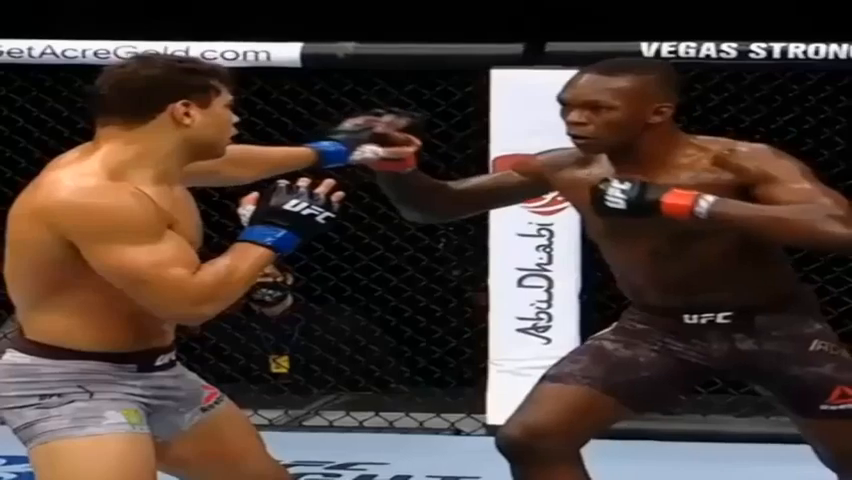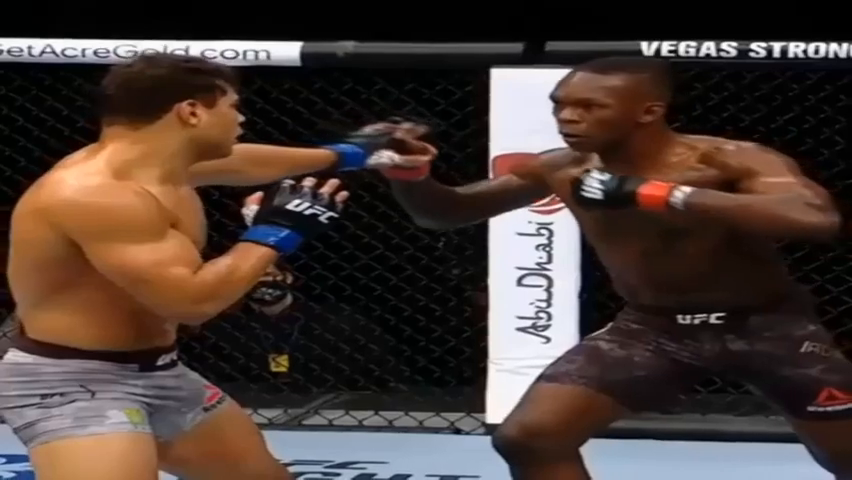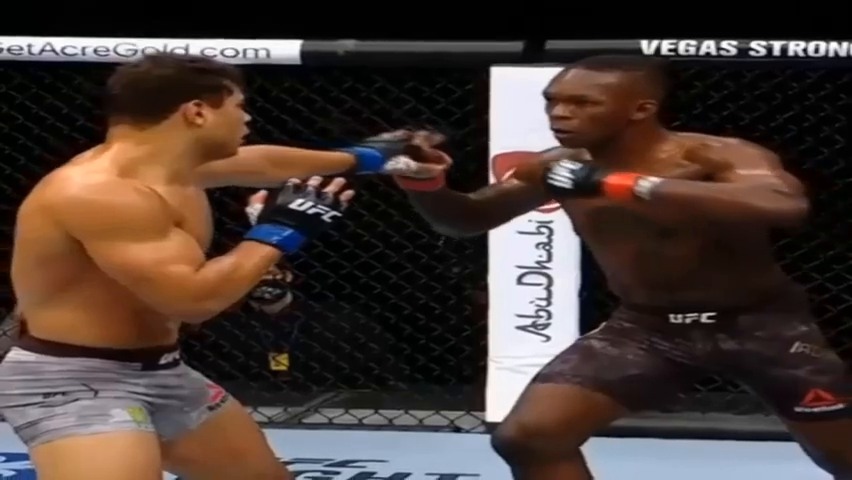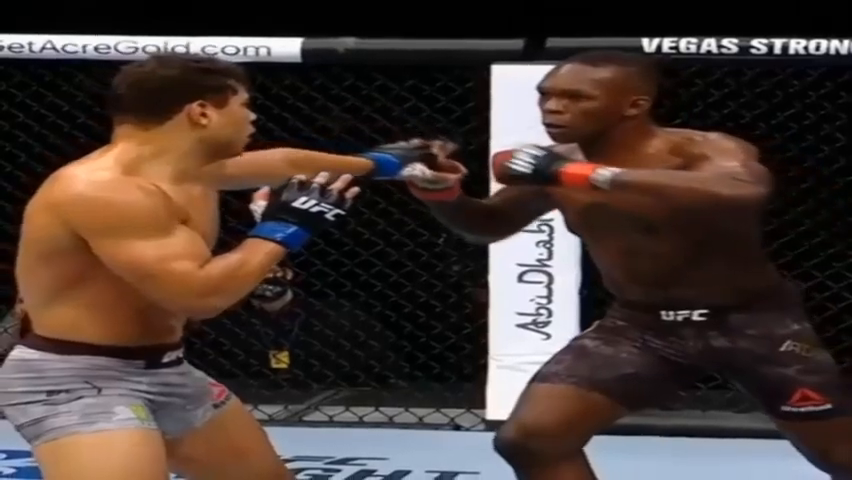
dt=0.4s
person 1, frame 1
left shoulder: (743, 163)
right shoulder: (566, 170)
right elbow: (435, 207)
left wrist: (680, 202)
right wrist: (395, 167)
right hip: (654, 326)
right knee: (528, 439)
person 1, frame 2
left shoulder: (733, 160)
right shoulder: (560, 170)
right elbow: (446, 213)
left wrist: (655, 193)
right wrist: (409, 175)
right hip: (649, 326)
right knee: (526, 438)
person 1, frame 3
left shoulder: (720, 156)
right shoulder: (558, 168)
left elbow: (786, 205)
right elbow: (466, 220)
left wrist: (620, 184)
right wrist: (423, 182)
left hip: (759, 322)
right hip: (643, 326)
right knee: (525, 438)
person 1, frame 4
left shoulder: (708, 150)
right shoulder: (556, 165)
left elbow: (744, 190)
right elbow: (488, 226)
left wrist: (587, 175)
right wrist: (439, 190)
left hip: (752, 320)
right hip: (637, 323)
right knee: (529, 439)
person 2, frame 1
left shoulder: (148, 162)
right shoulder: (90, 196)
left elbow: (225, 162)
right elbow: (191, 303)
left wrist: (326, 152)
right wrist: (271, 234)
left hip: (157, 373)
right hip: (69, 385)
person 2, frame 2
left shoulder: (162, 163)
right shoulder: (93, 195)
left elbow: (240, 162)
right elbow: (193, 301)
left wrist: (342, 155)
right wrist: (274, 233)
left hip: (160, 373)
right hip: (70, 384)
person 2, frame 3
left shoulder: (176, 163)
right shoulder: (97, 193)
left elbow: (260, 162)
right elbow: (196, 299)
left wrist: (360, 159)
right wrist: (279, 232)
left hip: (162, 373)
right hip: (71, 383)
person 2, frame 4
left shoulder: (194, 167)
right shoulder: (102, 192)
left elbow: (281, 162)
right elbow: (202, 295)
left wrist: (377, 163)
right wrist: (283, 228)
left hip: (164, 372)
right hip: (73, 380)
